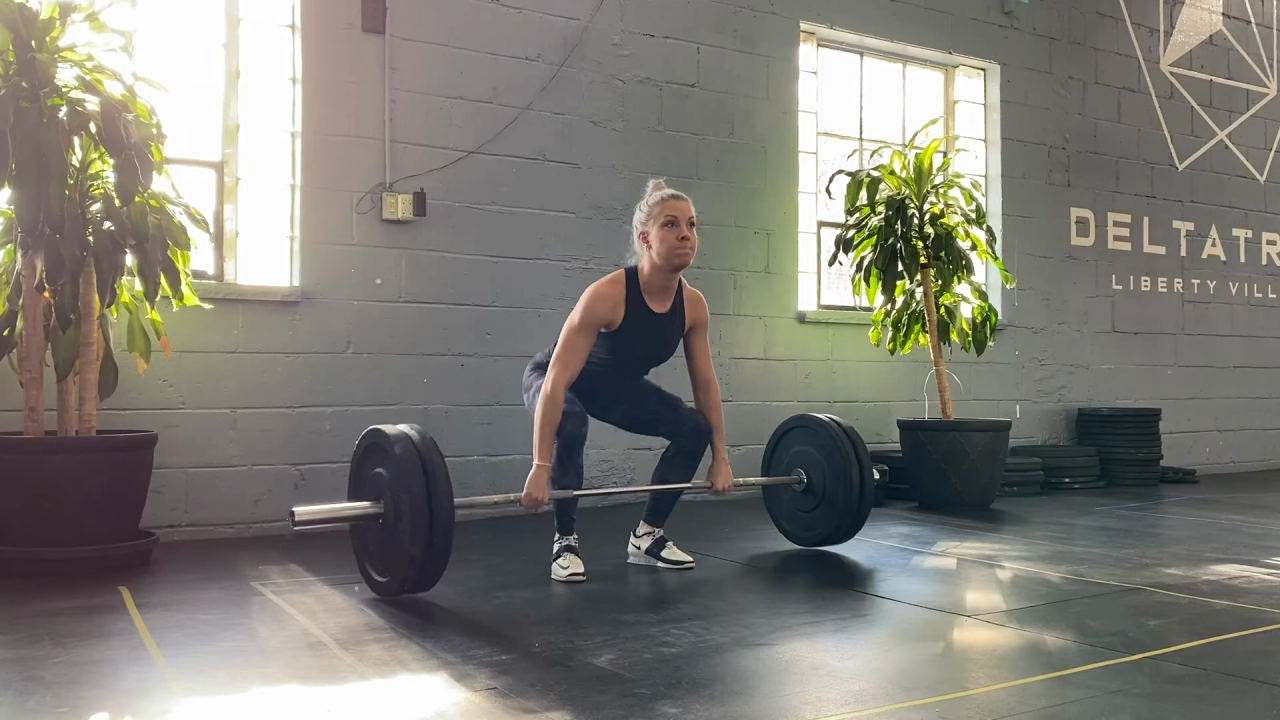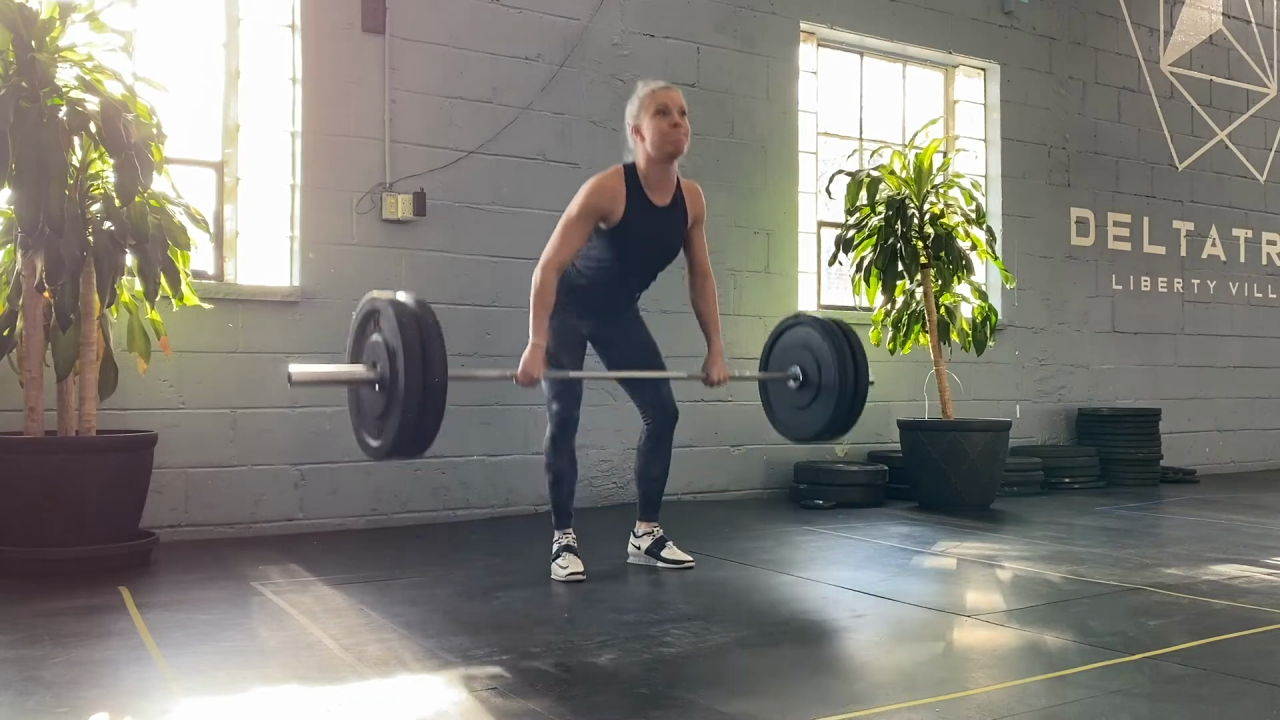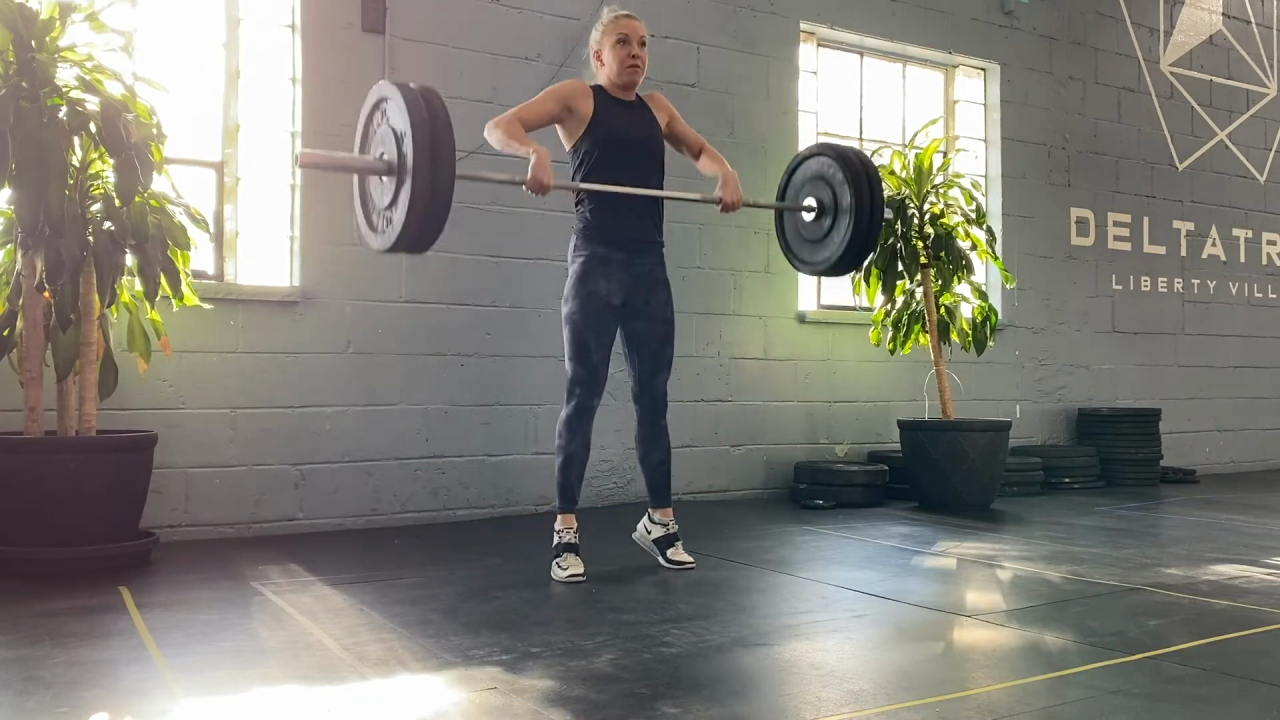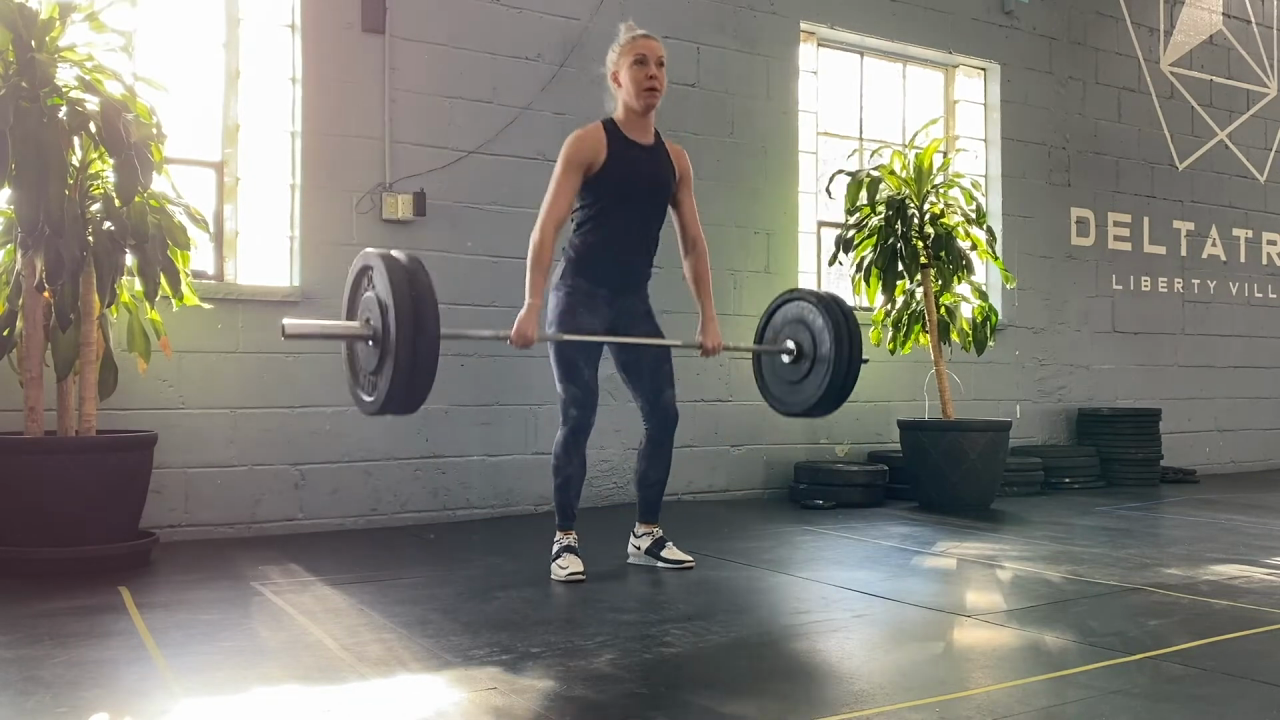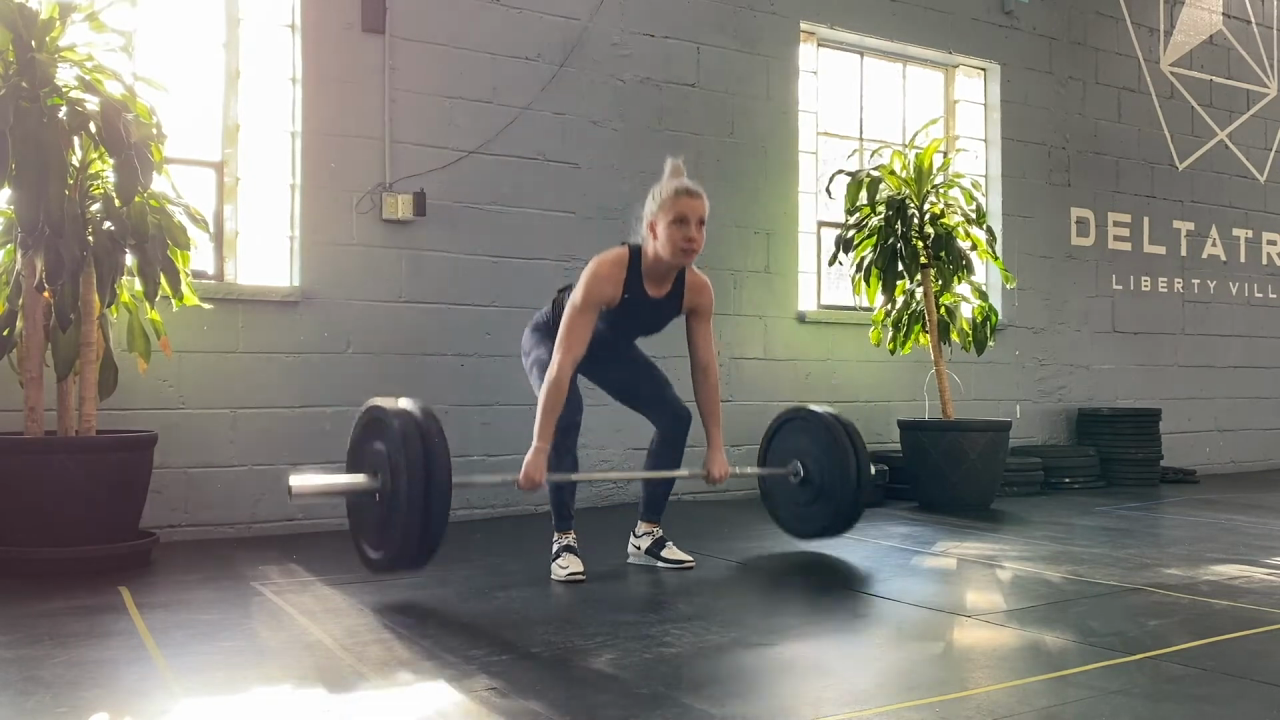
dt=0.5s
person 1, frame 1
left shoulder: (693, 305)
right shoulder: (606, 296)
left elbow: (705, 382)
right elbow: (558, 382)
left wrist: (720, 457)
right wrist: (541, 468)
left hip: (620, 386)
right hip: (557, 378)
left knee: (694, 429)
right knee: (571, 426)
left ankle: (648, 535)
right ankle: (565, 542)
person 1, frame 2
left shoulder: (691, 198)
right shoulder: (607, 188)
left elbow: (701, 277)
right elbow: (549, 266)
left wrist: (715, 349)
right wrist: (536, 345)
left hip: (619, 312)
right hip: (568, 306)
left knee: (663, 412)
right knee: (564, 413)
left ankle: (646, 534)
right ankle: (564, 539)
person 1, frame 3
left shoulder: (657, 107)
right shoulder: (576, 97)
left elbow: (701, 149)
right elbow: (498, 126)
left wrist: (726, 174)
right wrist: (536, 154)
left hip: (650, 268)
right hip: (597, 264)
left knee: (653, 397)
right knee: (583, 397)
left ankle: (659, 520)
right ankle: (565, 530)
person 1, frame 4
left shoulder: (674, 156)
right shoulder: (588, 141)
left elbow: (692, 240)
right elbow: (548, 225)
left wrist: (708, 318)
right wrist: (531, 306)
left hip: (633, 301)
right hip: (581, 295)
left knee: (663, 414)
right knee: (578, 415)
left ankle: (645, 533)
right ankle: (565, 540)
person 1, frame 5
left shoulder: (697, 289)
right shoulder: (608, 271)
left elbow: (705, 370)
right elbow: (563, 366)
left wrist: (716, 448)
right wrist: (539, 451)
left hip: (612, 348)
right hip: (550, 339)
left knee: (675, 417)
right knee: (567, 411)
left ankle: (647, 536)
right ankle: (564, 541)
